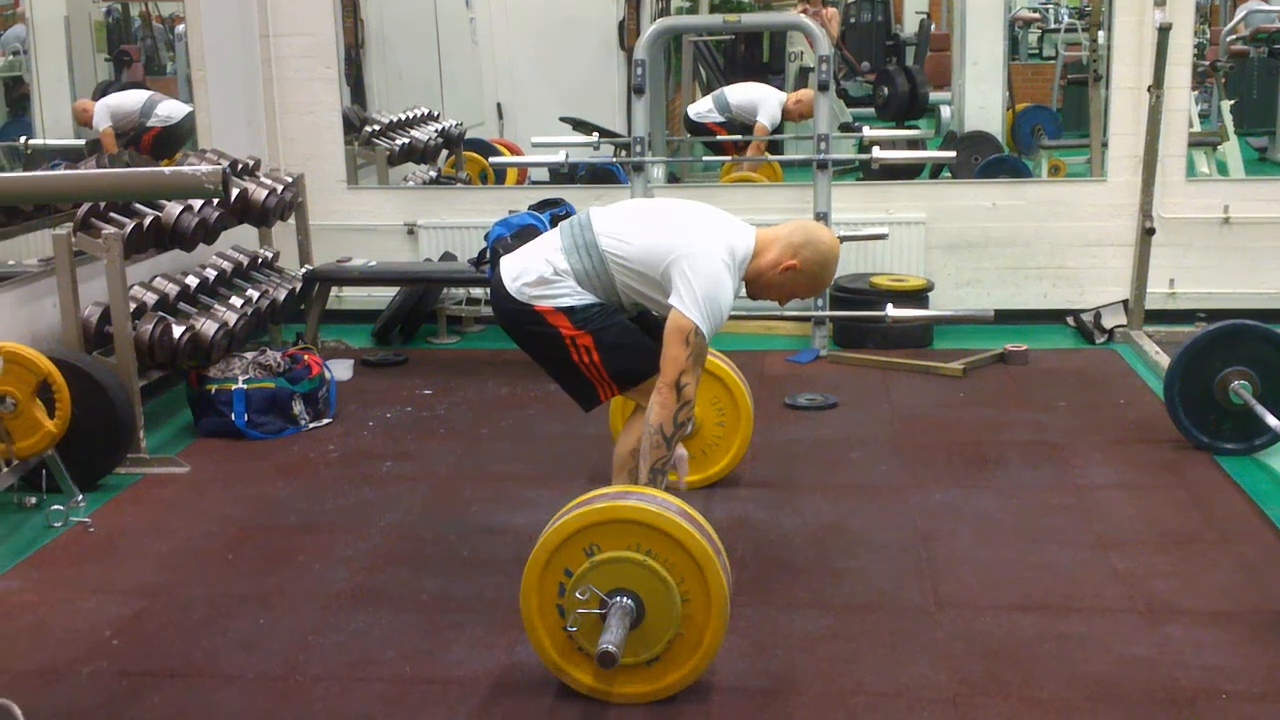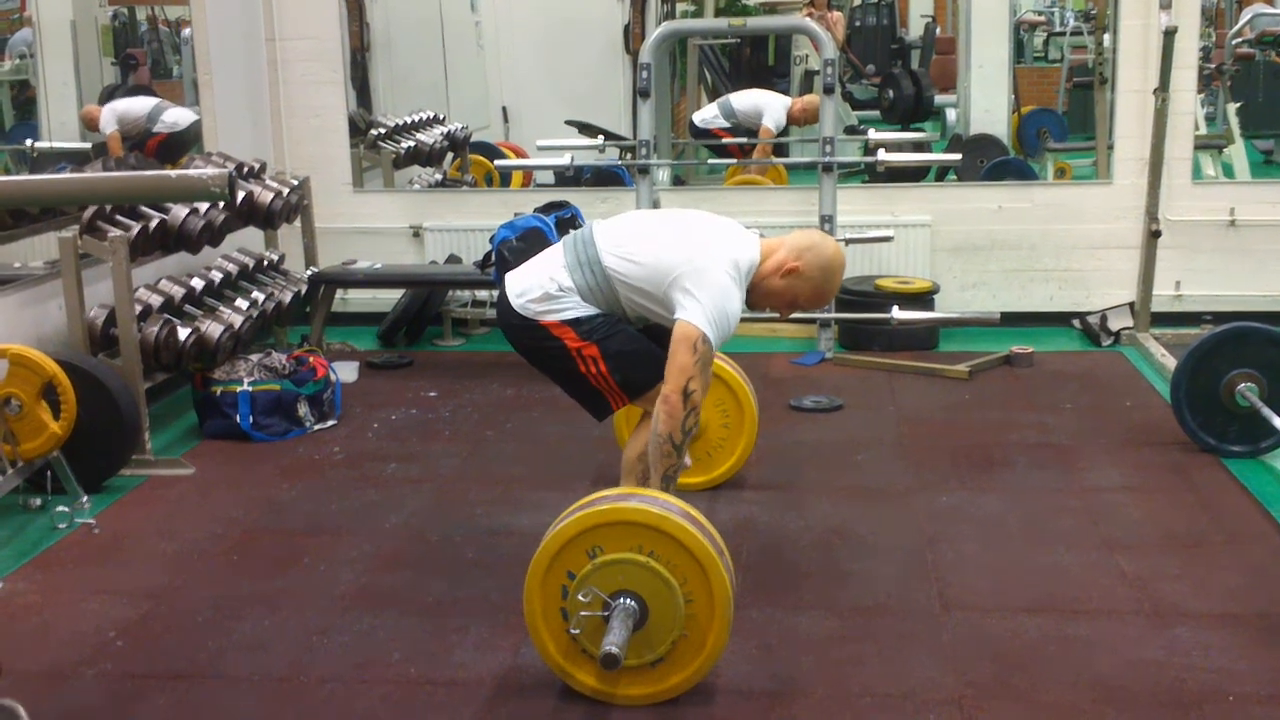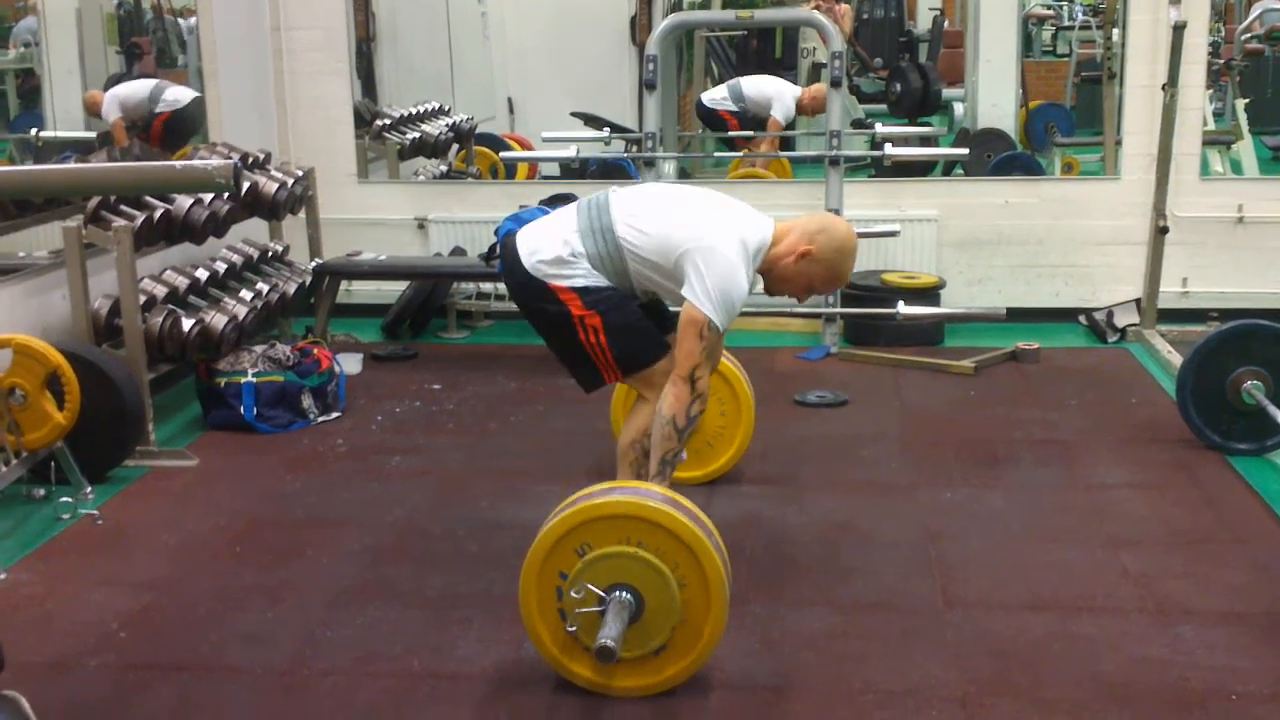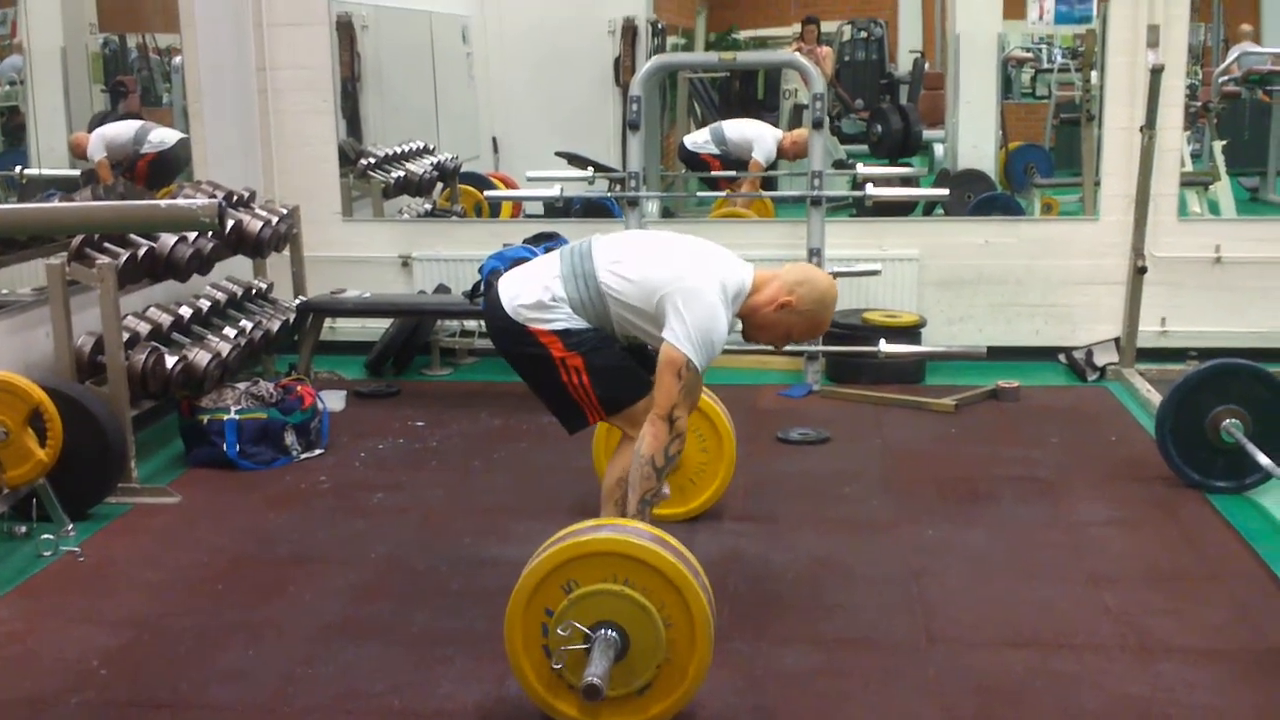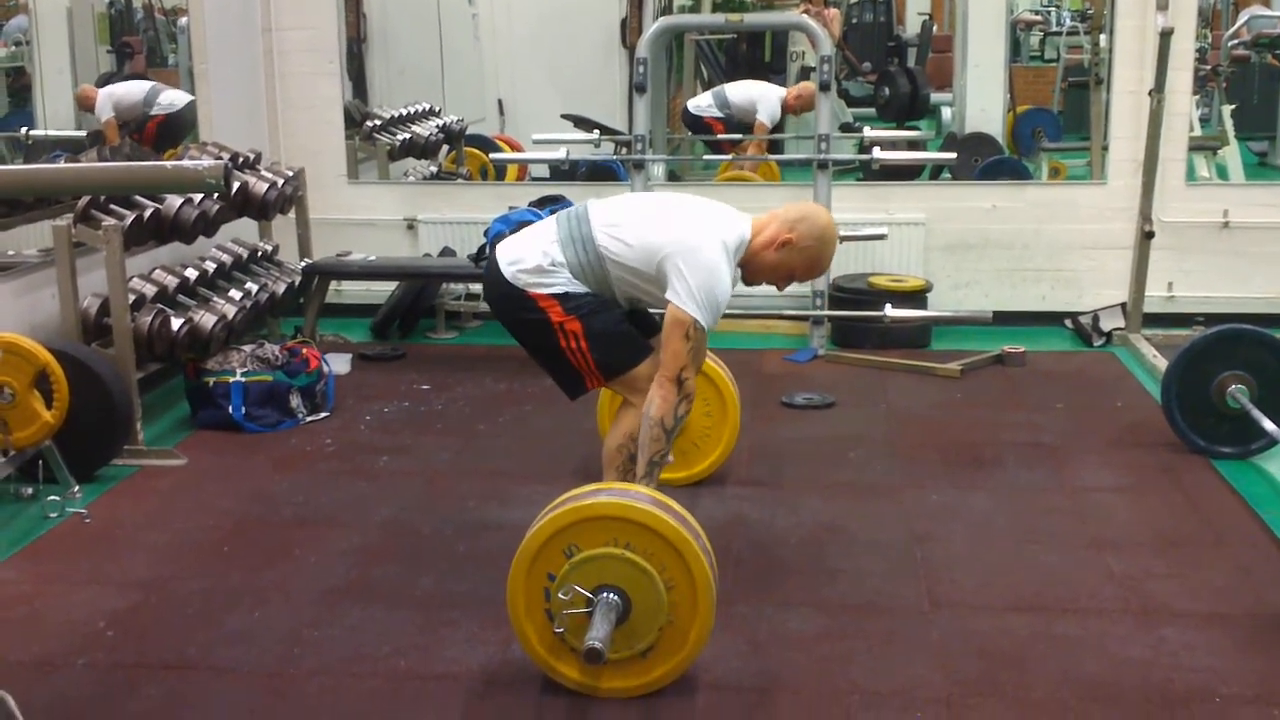
dt=1s
person 1, frame 1
left shoulder: (727, 239)
right shoulder: (713, 273)
right elbow: (672, 389)
left wrist: (667, 440)
left hip: (545, 273)
right hip: (536, 291)
left knee: (677, 367)
right knee: (656, 395)
person 1, frame 2
left shoulder: (733, 245)
right shoulder: (719, 287)
right elbow: (677, 400)
left hip: (554, 286)
right hip: (542, 306)
left knee: (689, 375)
right knee: (665, 400)
person 1, frame 3
left shoulder: (746, 230)
right shoulder: (728, 265)
right elbow: (686, 382)
right wrist: (656, 489)
left hip: (561, 248)
right hip: (550, 266)
left knee: (674, 359)
right knee: (659, 386)
person 1, frame 4
left shoulder: (726, 274)
right shoulder: (708, 309)
right elbow: (665, 421)
left hip: (540, 292)
right hip: (530, 312)
left knee: (658, 401)
right knee: (643, 423)
person 1, frame 5
left shoulder: (723, 228)
right shoulder: (709, 264)
right elbow: (672, 383)
right wrist: (644, 489)
left hip: (538, 260)
right hip: (529, 279)
left knee: (657, 362)
right knee: (644, 390)
